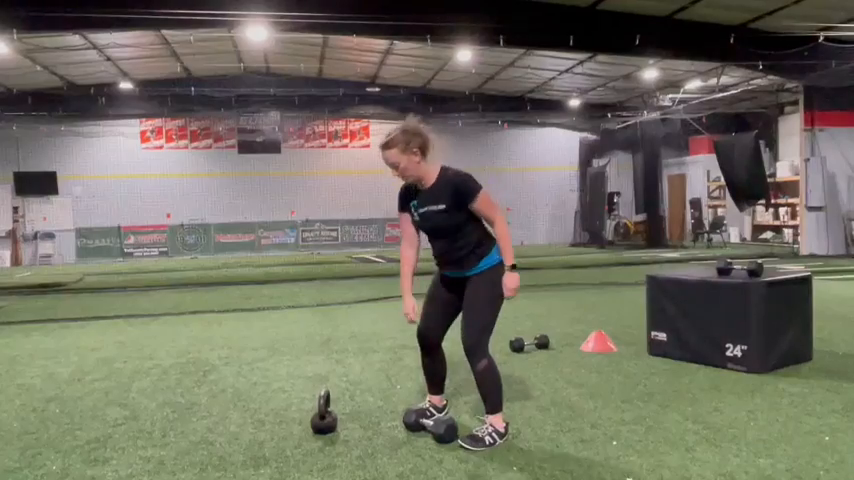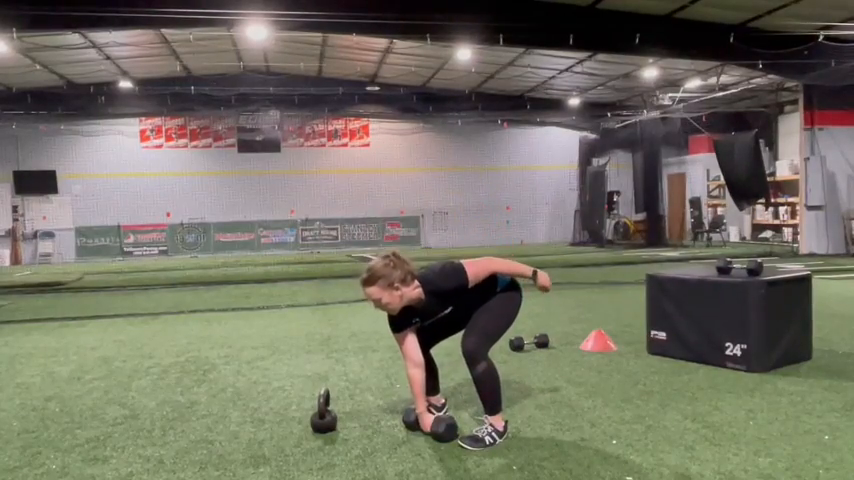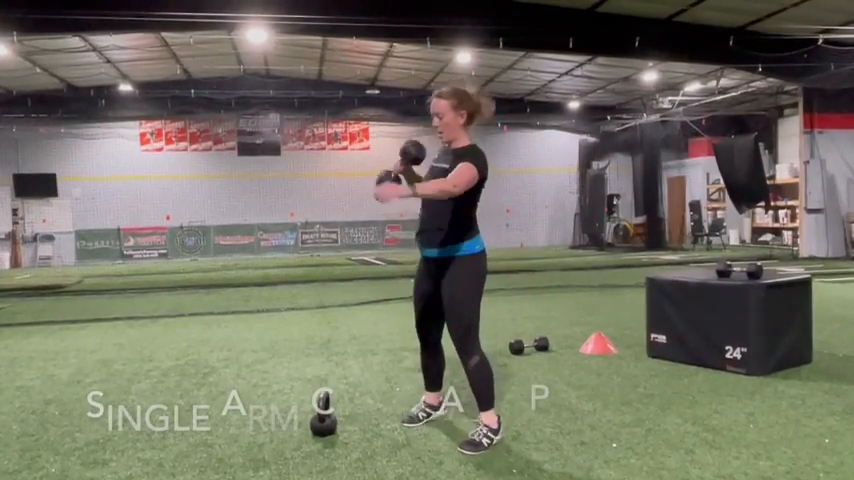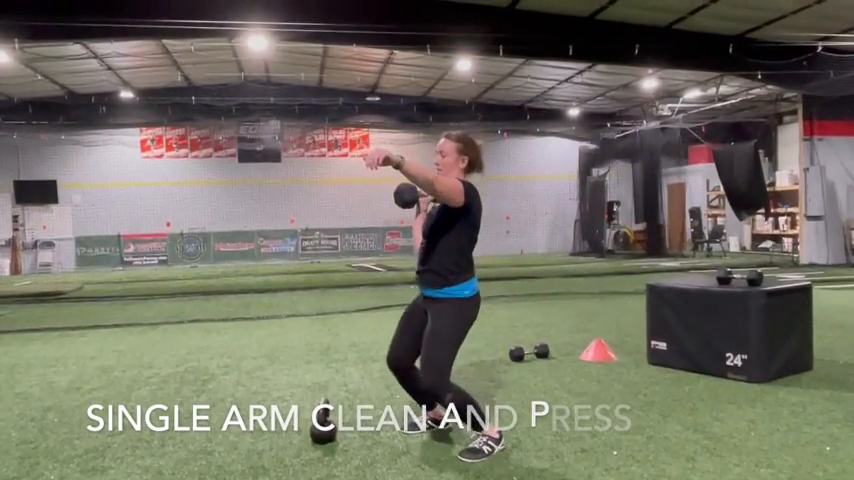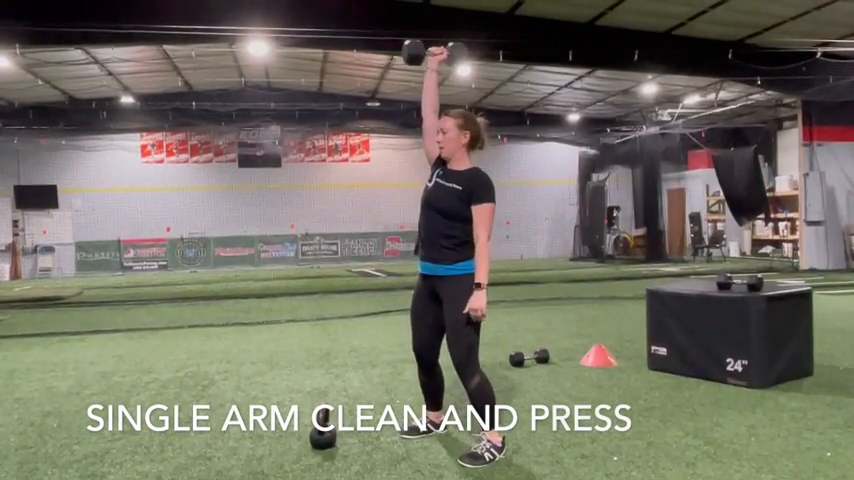
dt=1s
person 1, frame 1
left shoulder: (457, 182)
right shoulder: (407, 195)
left elbow: (498, 221)
right elbow: (409, 245)
left wrist: (510, 270)
right wrist: (406, 295)
left hip: (485, 273)
right hip: (450, 276)
left knee: (473, 343)
right knee: (426, 334)
left ankle: (498, 424)
right ankle: (437, 404)
person 1, frame 2
left shoulder: (440, 281)
right shoulder: (401, 315)
left elbow: (490, 264)
right elbow: (414, 363)
left wrist: (534, 275)
right wrist: (422, 411)
left hip: (501, 294)
left knee: (472, 347)
right knee: (418, 343)
left ankle: (496, 425)
right ankle: (435, 403)
person 1, frame 3
left shoulder: (472, 156)
right shoulder: (443, 152)
left elbow: (450, 186)
right elbow: (430, 195)
left wrist: (404, 189)
right wrist: (405, 173)
left hip: (462, 260)
right hip: (431, 259)
left knee: (464, 340)
right knee: (426, 333)
left ankle: (490, 422)
right ankle: (432, 402)
person 1, frame 4
left shoulder: (464, 194)
right shoulder: (442, 202)
left elbow: (430, 180)
right elbow: (423, 245)
left wrist: (394, 159)
right wrist: (421, 211)
left hip: (455, 301)
right hip: (429, 296)
left knee: (433, 377)
right knee: (398, 360)
left ankle: (491, 434)
right ankle: (435, 415)
person 1, frame 5
left shoulder: (477, 182)
right shoulder: (438, 167)
left elbow: (482, 240)
right elbow: (427, 113)
left wrist: (480, 289)
right wrist: (432, 68)
left hip: (460, 281)
right hip: (429, 279)
left knee: (464, 360)
right knee: (424, 353)
left ankle: (494, 439)
right ankle: (434, 419)
